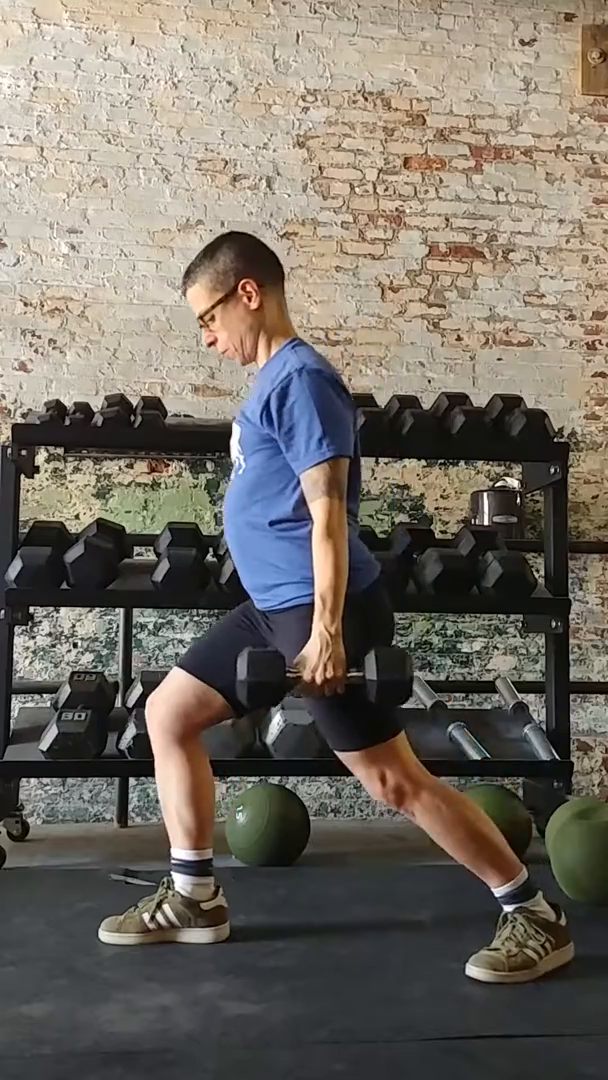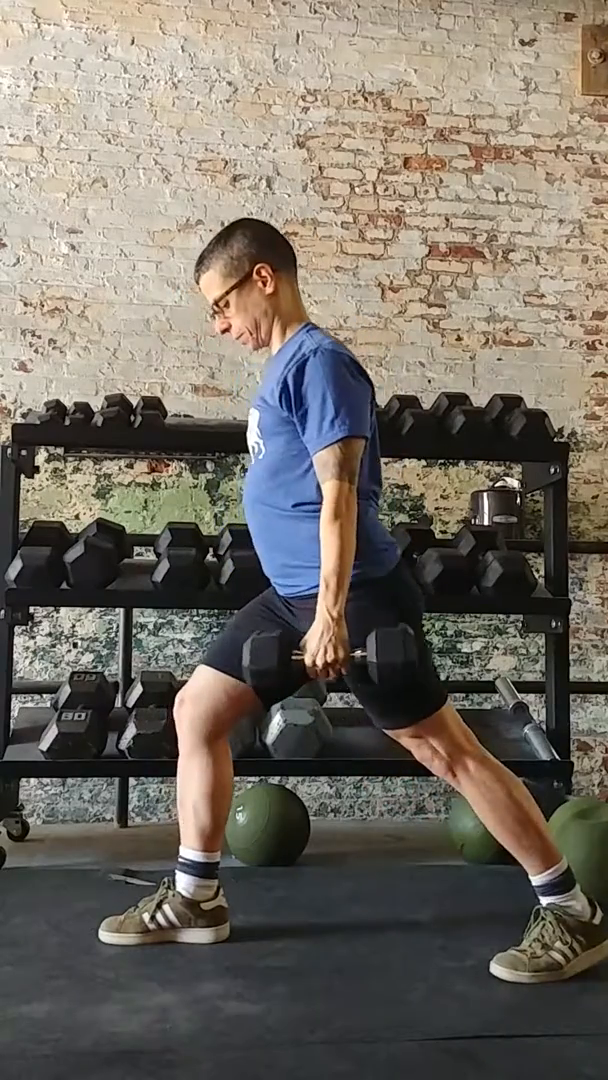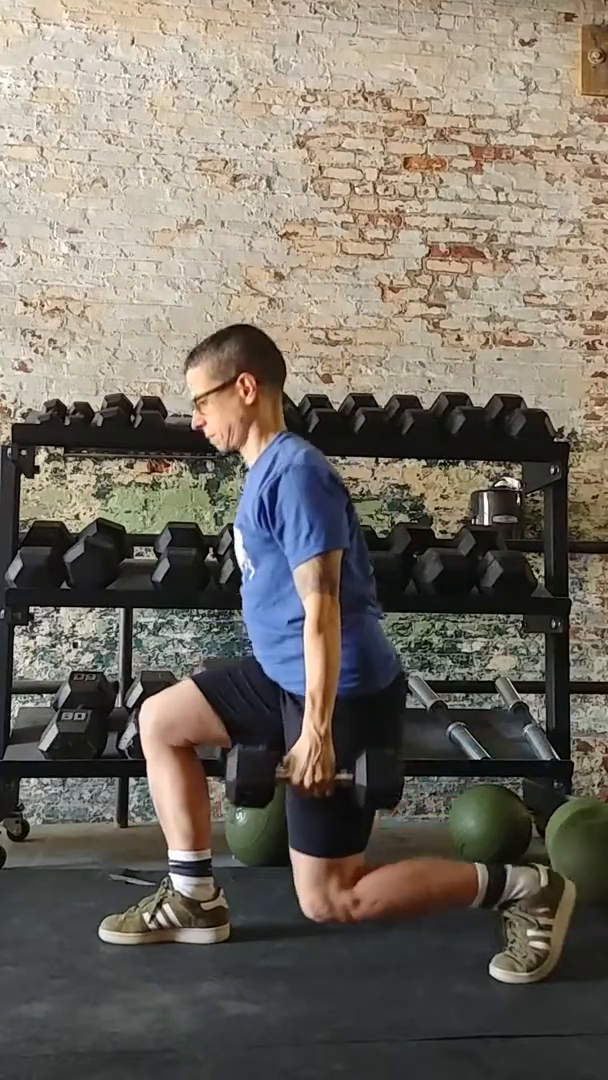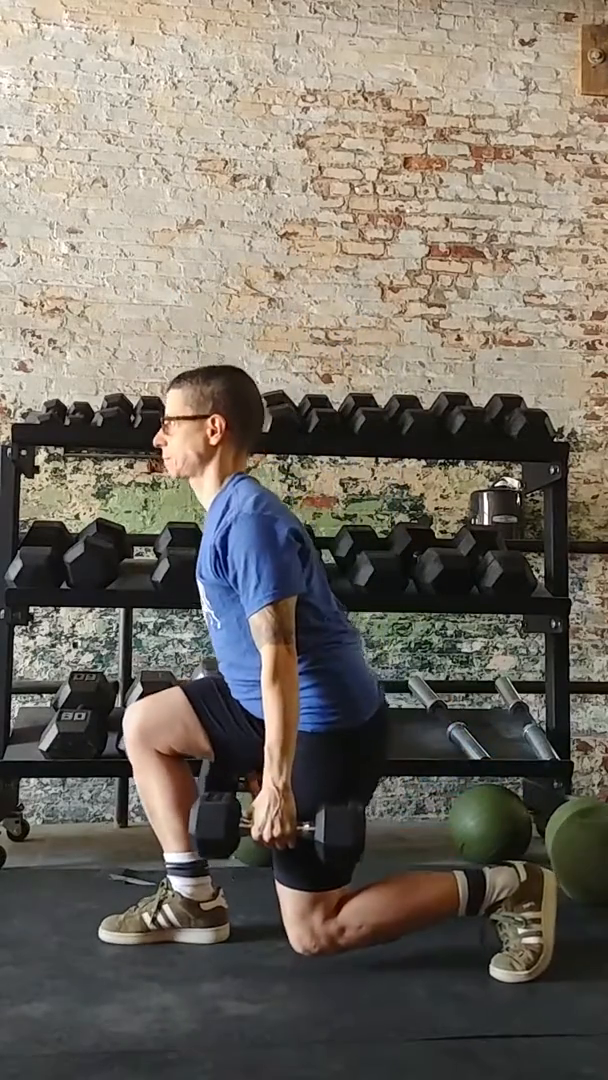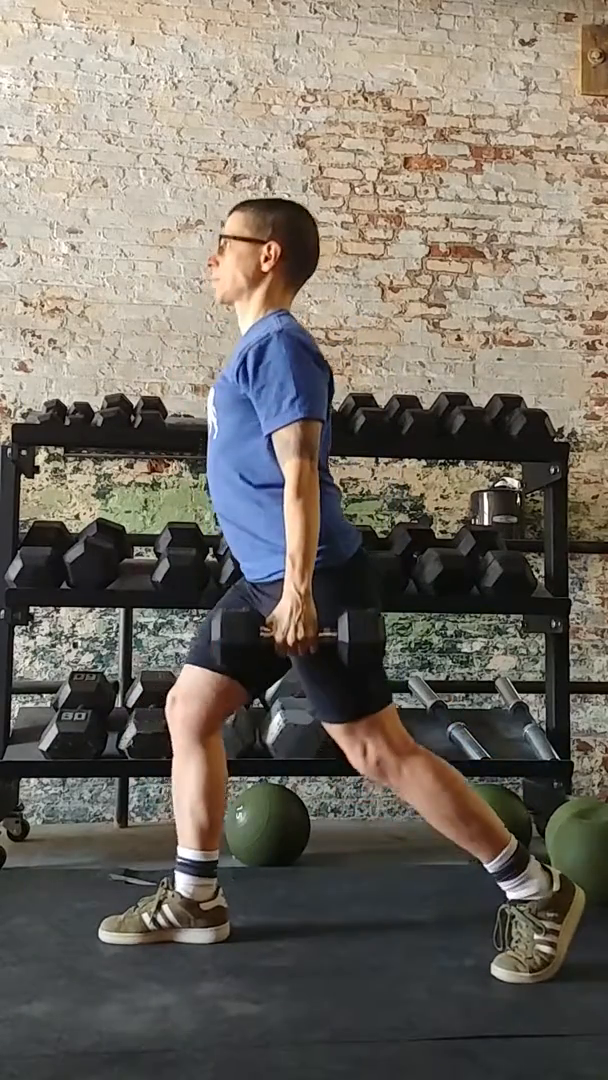
dt=0.7s
person 1, frame 1
left shoulder: (301, 379)
right shoulder: (273, 381)
left elbow: (329, 514)
left wrist: (326, 631)
left hip: (319, 608)
right hip: (272, 606)
left knee: (395, 781)
right knee: (167, 713)
left ankle: (535, 917)
right ankle: (193, 898)
person 1, frame 2
left shoulder: (318, 361)
right shoulder: (287, 365)
left elbow: (339, 496)
left wrist: (333, 612)
left hip: (352, 593)
right hip: (292, 590)
left knee: (447, 750)
right knee: (195, 711)
right ankle: (194, 899)
person 1, frame 3
left shoulder: (296, 473)
right shoulder: (267, 471)
left elbow: (323, 610)
left wrist: (318, 729)
left hip: (344, 692)
right hip: (286, 675)
left knee: (328, 897)
right knee: (159, 721)
left ankle: (526, 890)
right ankle: (194, 898)
person 1, frame 4
left shoulder: (248, 519)
right shoulder: (228, 510)
left elbow: (279, 659)
left wrist: (276, 785)
right wrist: (257, 756)
left hip: (326, 725)
right hip: (275, 706)
left knee: (314, 931)
right knee: (143, 726)
left ankle: (509, 888)
right ankle: (192, 899)
person 1, frame 5
left shoulder: (277, 344)
right shoulder: (256, 347)
left elbow: (300, 476)
left wrist: (299, 591)
left hip: (314, 580)
right hip: (264, 577)
left knee: (381, 751)
right knee: (188, 713)
left ankle: (537, 891)
right ankle: (194, 899)
